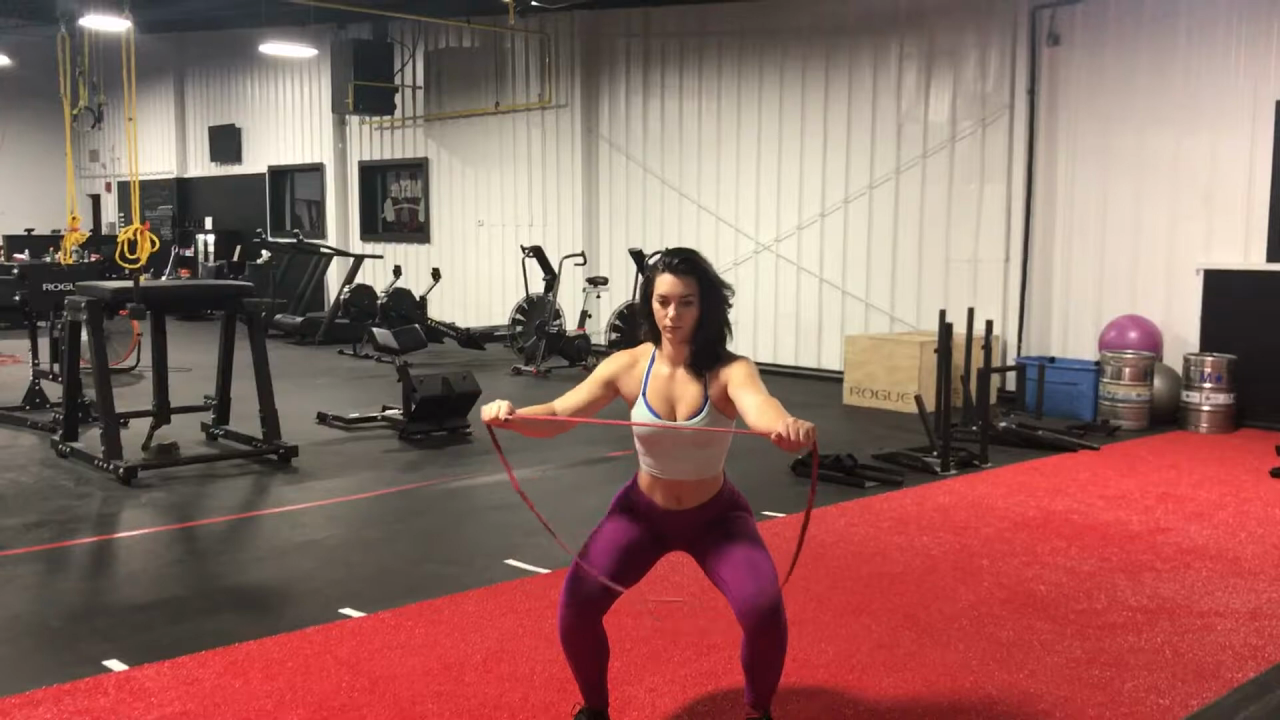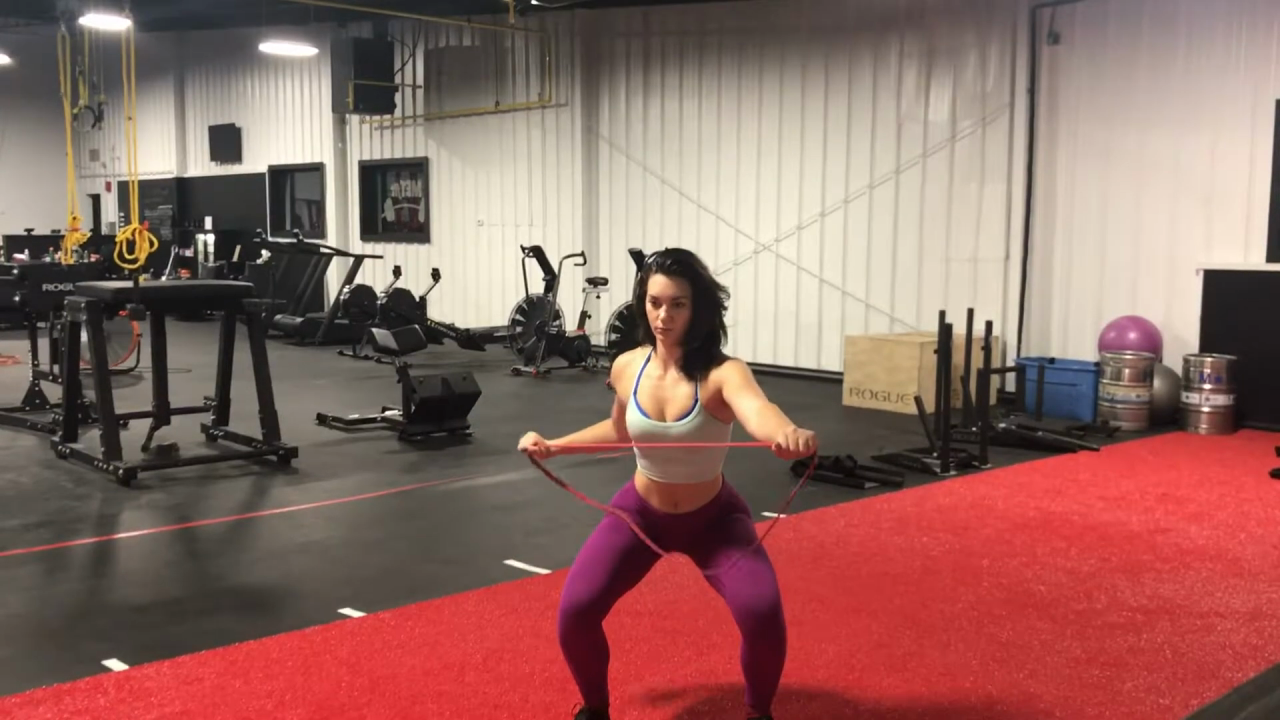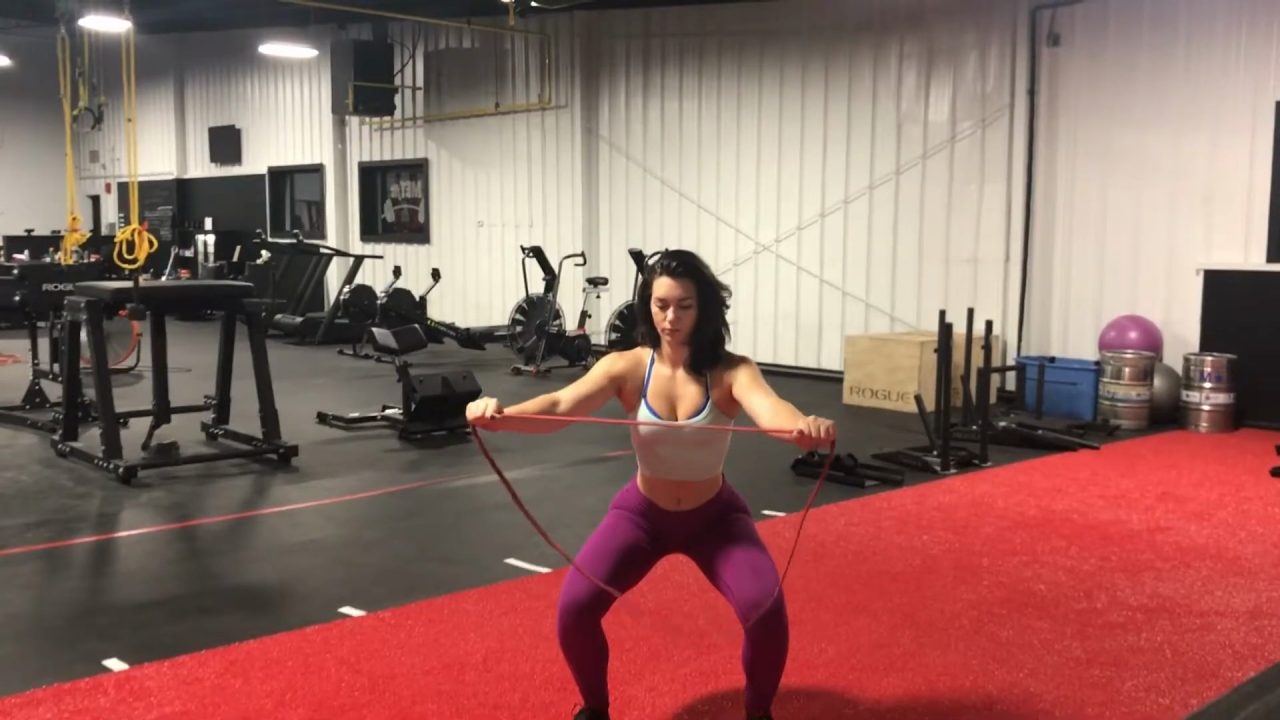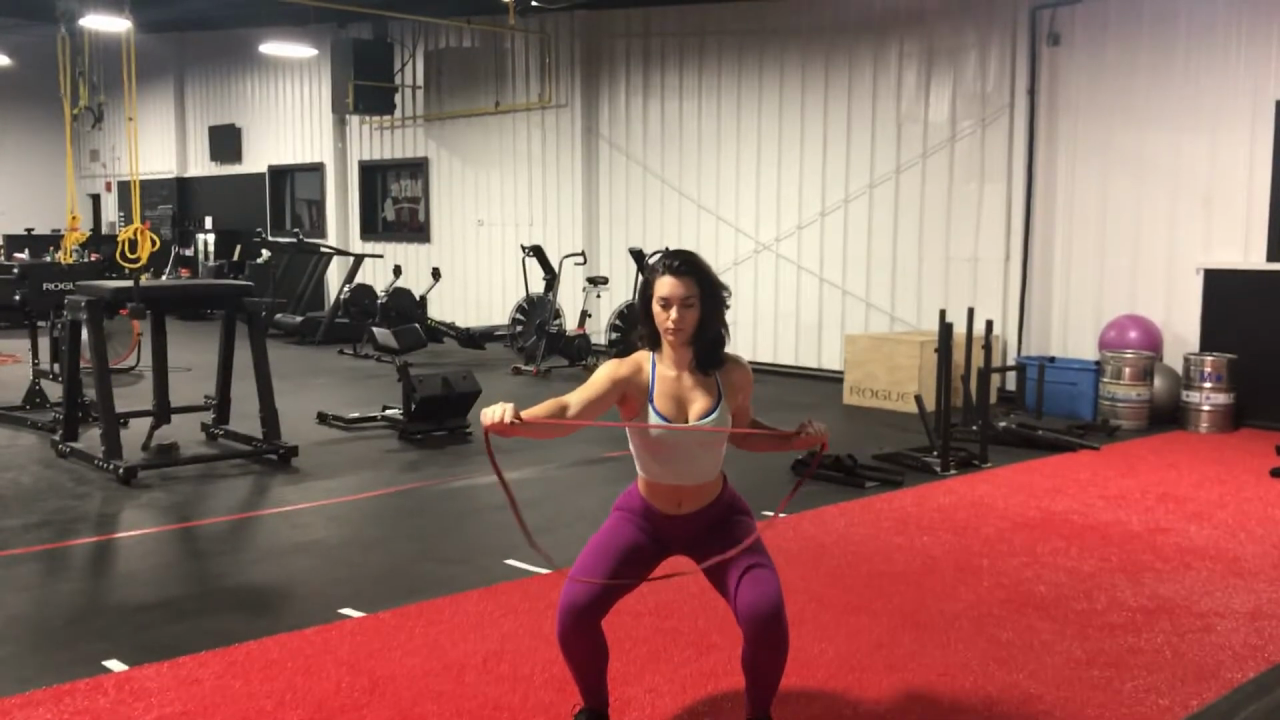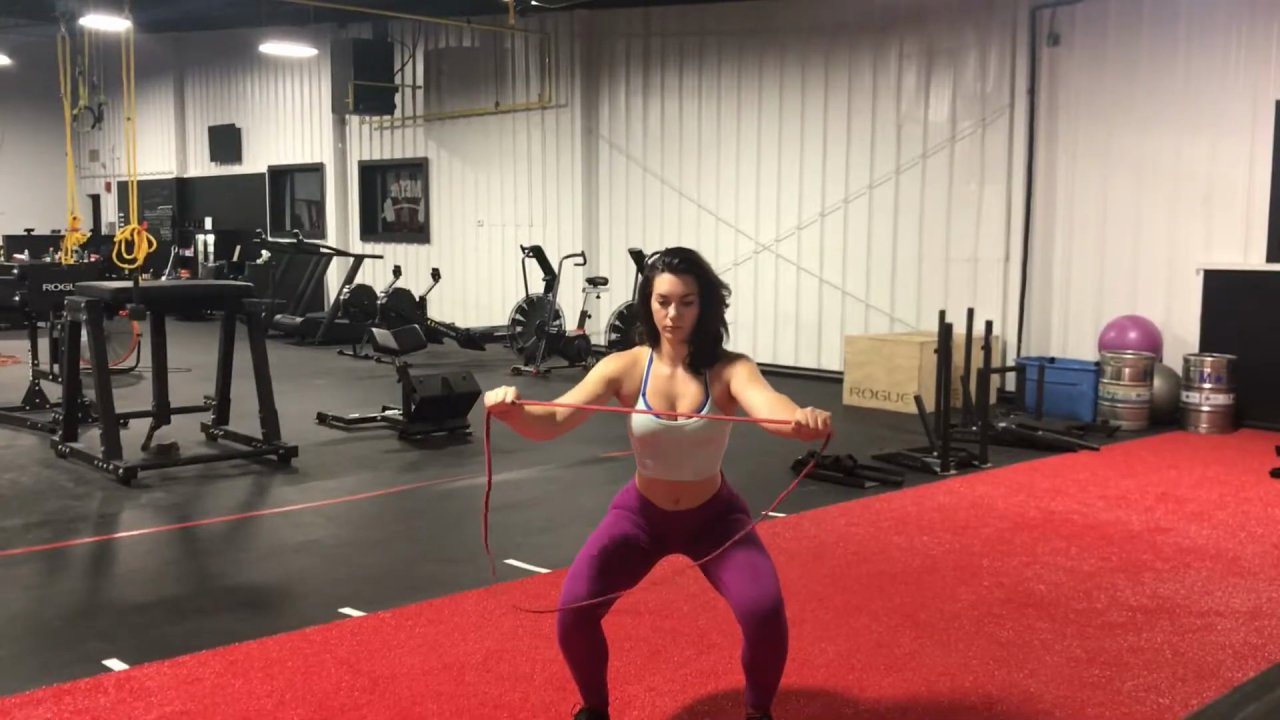
dt=1s
person 1, frame 1
left shoulder: (730, 371)
right shoulder: (627, 365)
left elbow: (759, 406)
right elbow: (558, 414)
left wrist: (787, 427)
right wrist: (512, 416)
left hip: (715, 515)
right hip: (642, 509)
left knee: (763, 610)
right knee: (577, 605)
person 1, frame 2
left shoulder: (724, 373)
right shoulder: (627, 368)
left elbow: (758, 411)
left wrist: (789, 434)
right wrist: (551, 446)
left hip: (714, 517)
right hip: (640, 511)
left knee: (763, 616)
right knee: (575, 611)
person 1, frame 3
left shoulder: (732, 371)
right shoulder: (625, 367)
left elbow: (775, 414)
right elbow: (560, 406)
left wrist: (809, 427)
right wrist: (500, 415)
left hip: (714, 516)
right hip: (642, 512)
left knee: (766, 612)
right knee: (574, 607)
person 1, frame 4
left shoulder: (732, 373)
right shoulder: (626, 372)
right elbow: (568, 410)
left wrist: (797, 438)
right wrist: (515, 420)
left hip: (717, 518)
right hip: (643, 516)
left knee: (766, 615)
right knee: (575, 610)
person 1, frame 5
left shoulder: (731, 369)
right shoulder: (624, 367)
left elbow: (769, 406)
right elbow: (553, 421)
left wrist: (804, 419)
right wrist: (513, 412)
left hip: (714, 516)
right hip: (640, 514)
left knee: (765, 614)
right knee: (574, 610)
